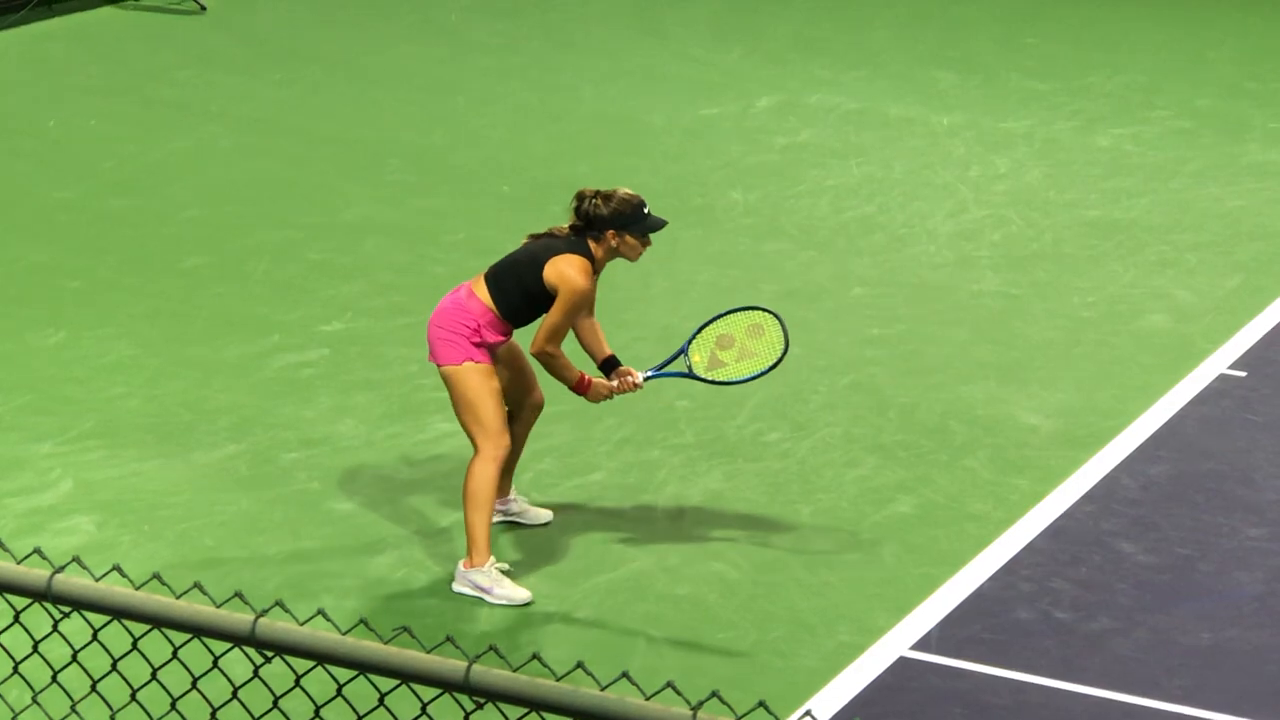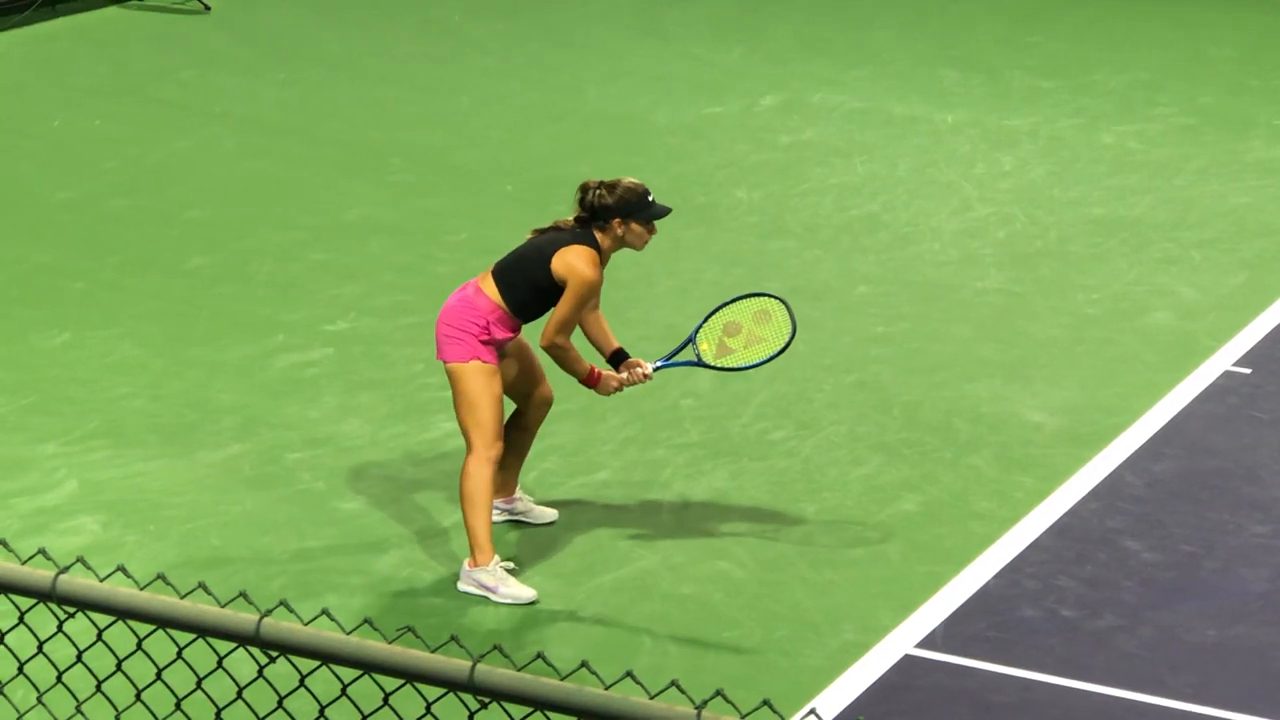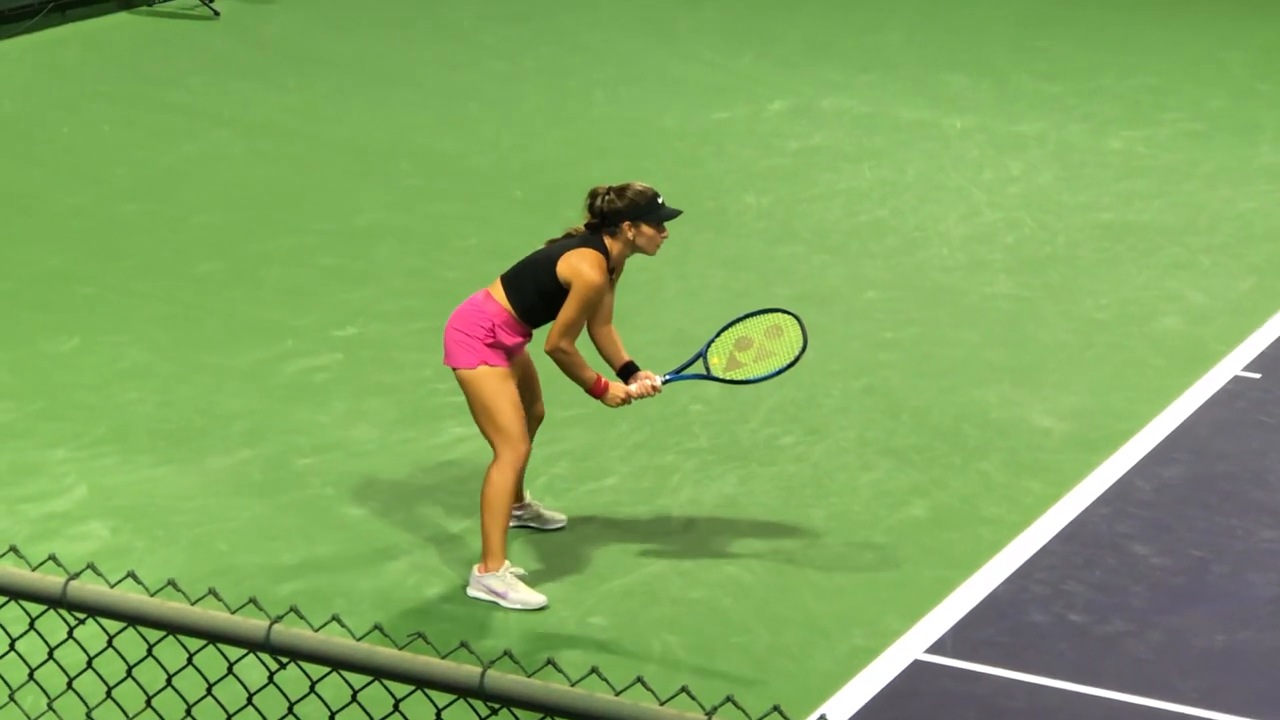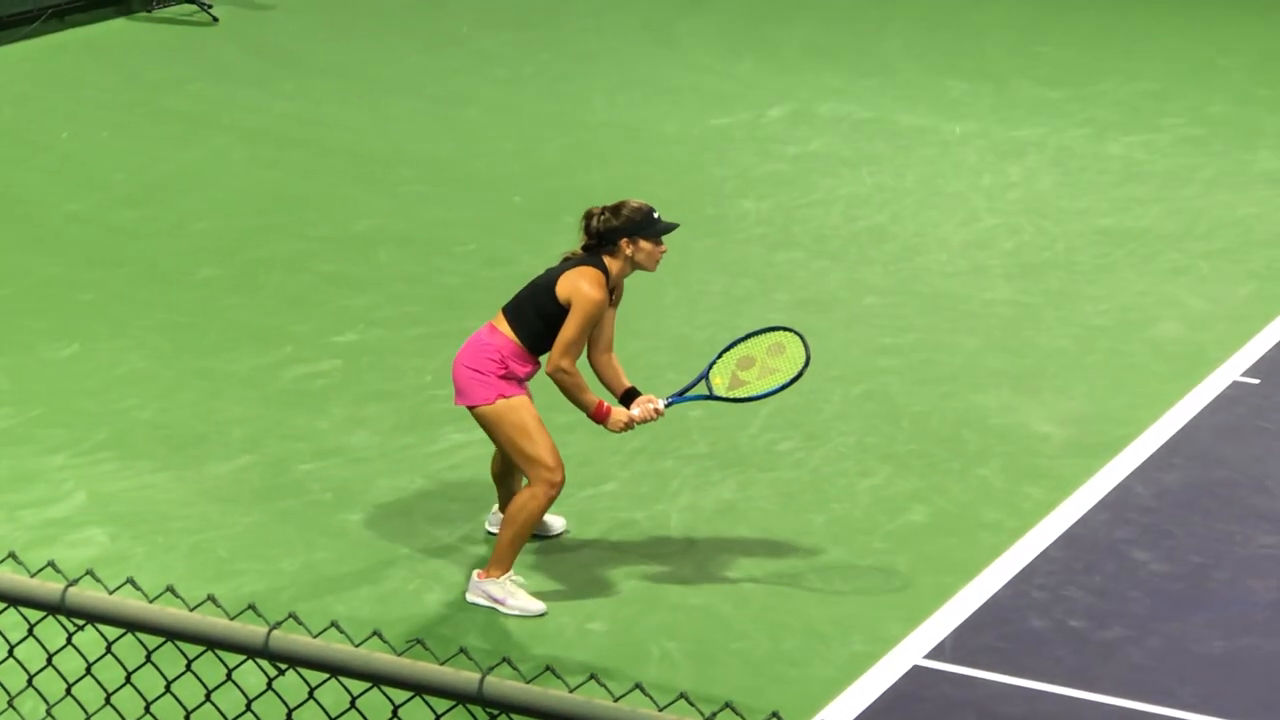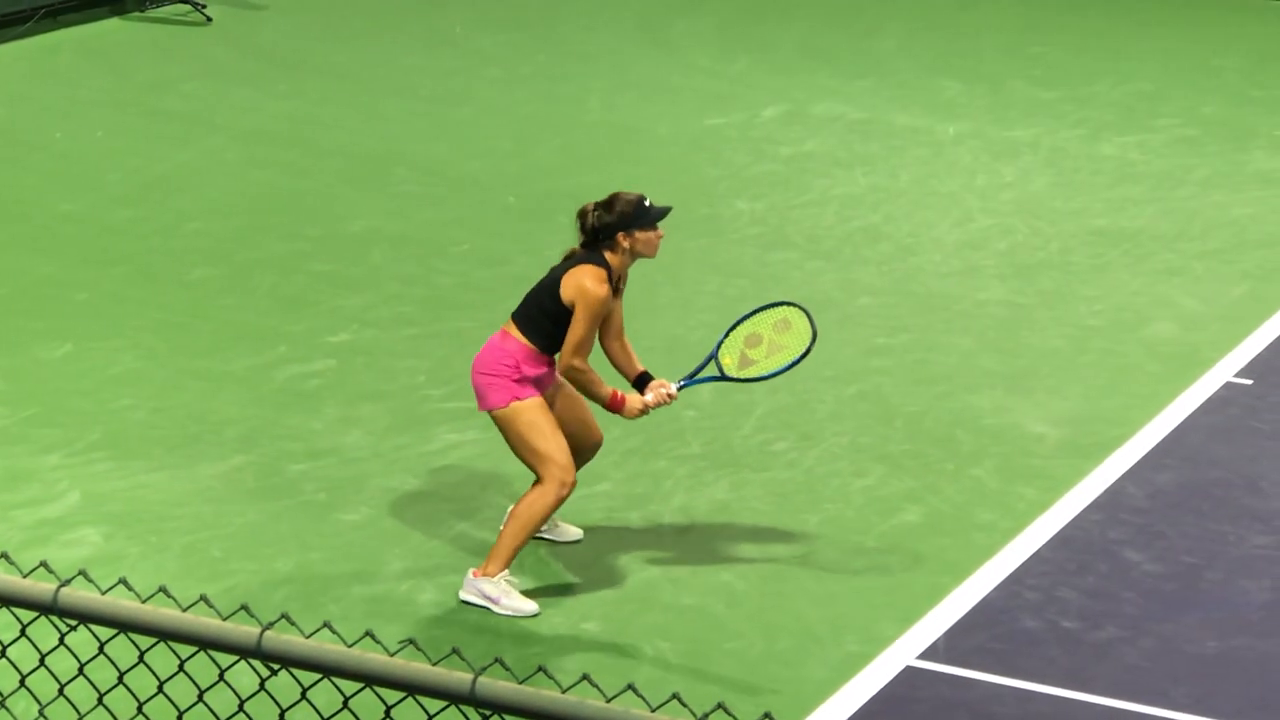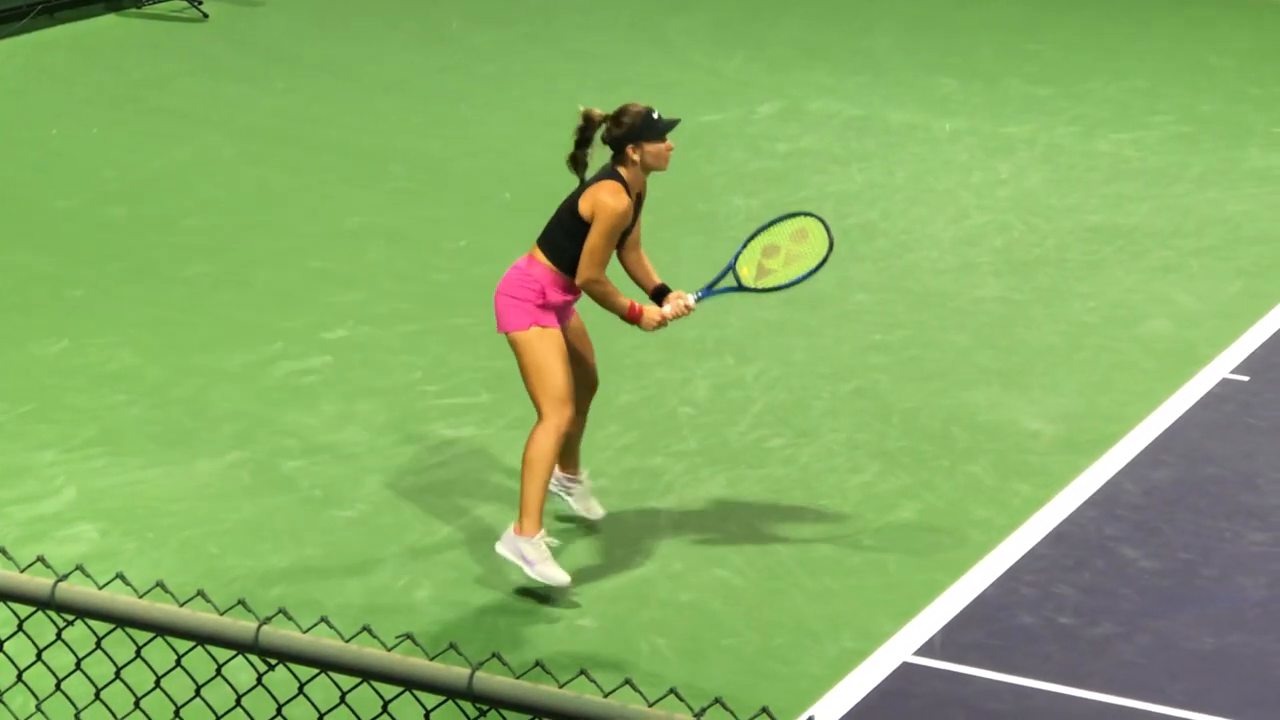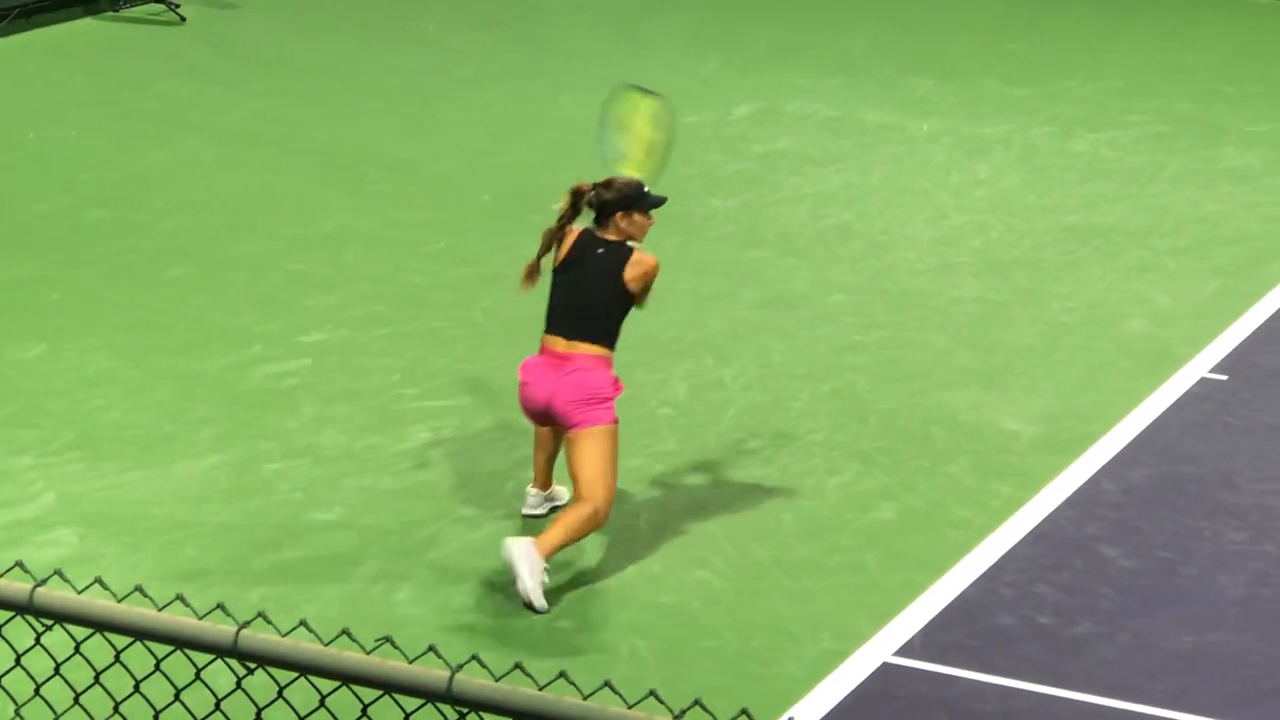
dt=0.4s
person 1, frame 1
left shoulder: (586, 250)
right shoulder: (576, 275)
left elbow: (583, 318)
right elbow: (544, 348)
left wrist: (611, 368)
right wrist: (586, 386)
left hip: (482, 327)
right hip: (461, 332)
left knee: (529, 403)
right knee: (495, 444)
left ankle: (499, 499)
right ankle: (475, 568)
person 1, frame 2
left shoulder: (590, 241)
right shoulder: (585, 266)
left elbow: (587, 311)
right elbow: (554, 340)
left wrist: (619, 359)
right wrist: (594, 378)
left hip: (492, 324)
right hip: (470, 329)
left knee: (538, 400)
right knee: (487, 446)
left ankle: (503, 497)
right ankle: (480, 567)
person 1, frame 3
left shoulder: (607, 254)
right shoulder: (591, 270)
left elbow: (600, 326)
right elbow: (558, 345)
left wrist: (630, 373)
right wrist: (601, 388)
left hip: (501, 332)
right hip: (478, 335)
left knee: (529, 417)
right knee: (513, 448)
left ankle: (514, 505)
right ankle: (490, 573)
person 1, frame 4
left shoulder: (610, 280)
right shoulder: (591, 289)
left elbow: (601, 353)
right elbow: (561, 367)
left wrist: (631, 398)
right wrist: (603, 412)
left hip: (500, 364)
right hip: (487, 369)
left knee: (516, 442)
right knee: (548, 476)
left ankle: (506, 514)
right ankle: (490, 580)
person 1, frame 5
left shoulder: (614, 269)
right shoulder: (594, 286)
left elbow: (613, 339)
right elbow: (573, 364)
left wrist: (645, 382)
right wrist: (619, 401)
left hip: (531, 369)
right hip: (505, 373)
left knee: (587, 441)
right knee: (560, 478)
left ankle: (529, 517)
right ankle: (486, 579)
person 1, frame 6
left shoulder: (633, 184)
right shoulder: (613, 199)
left elbow: (629, 250)
right elbow: (591, 278)
left wrist: (662, 295)
right wrist: (637, 314)
left hip: (554, 296)
right hip: (529, 296)
left knee: (585, 387)
right knee: (558, 413)
left ankle: (568, 476)
right ankle: (525, 536)
person 1, frame 7
left shoulder: (571, 238)
right shoulder: (644, 263)
left elbow: (532, 278)
left hip: (536, 377)
right hip: (587, 384)
right knee: (595, 506)
left ankle: (540, 492)
right ankle: (534, 552)
